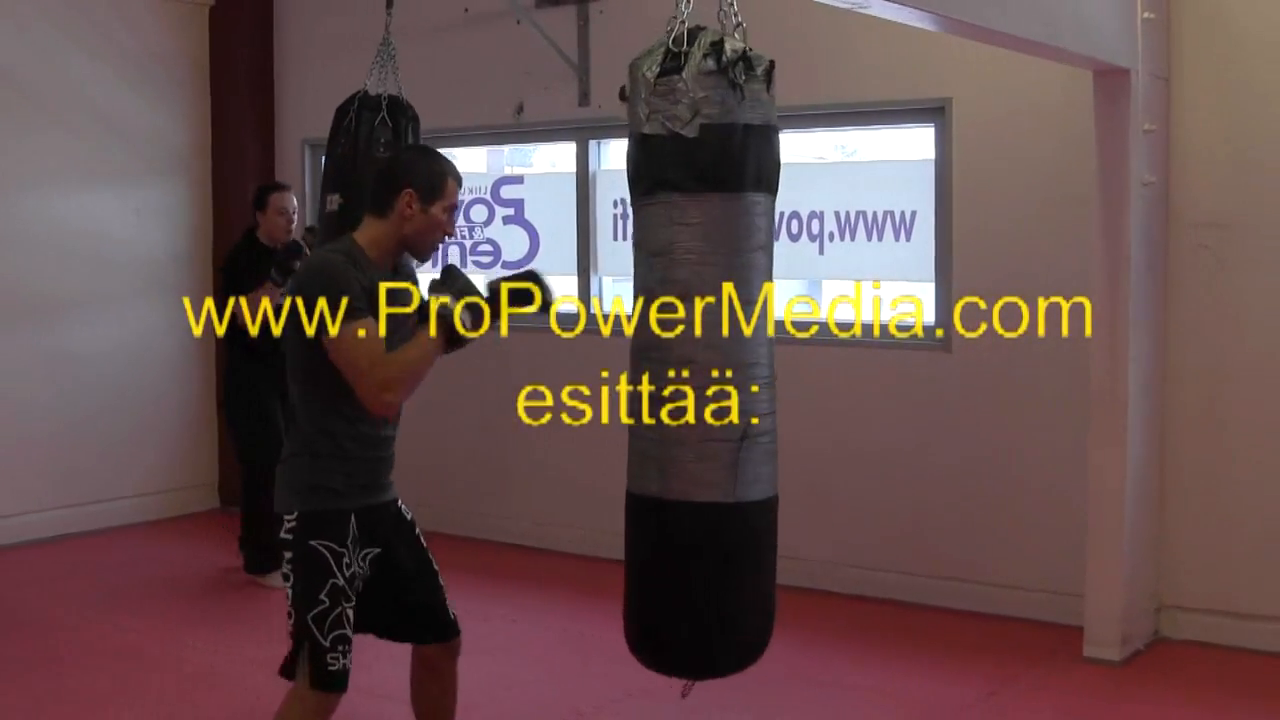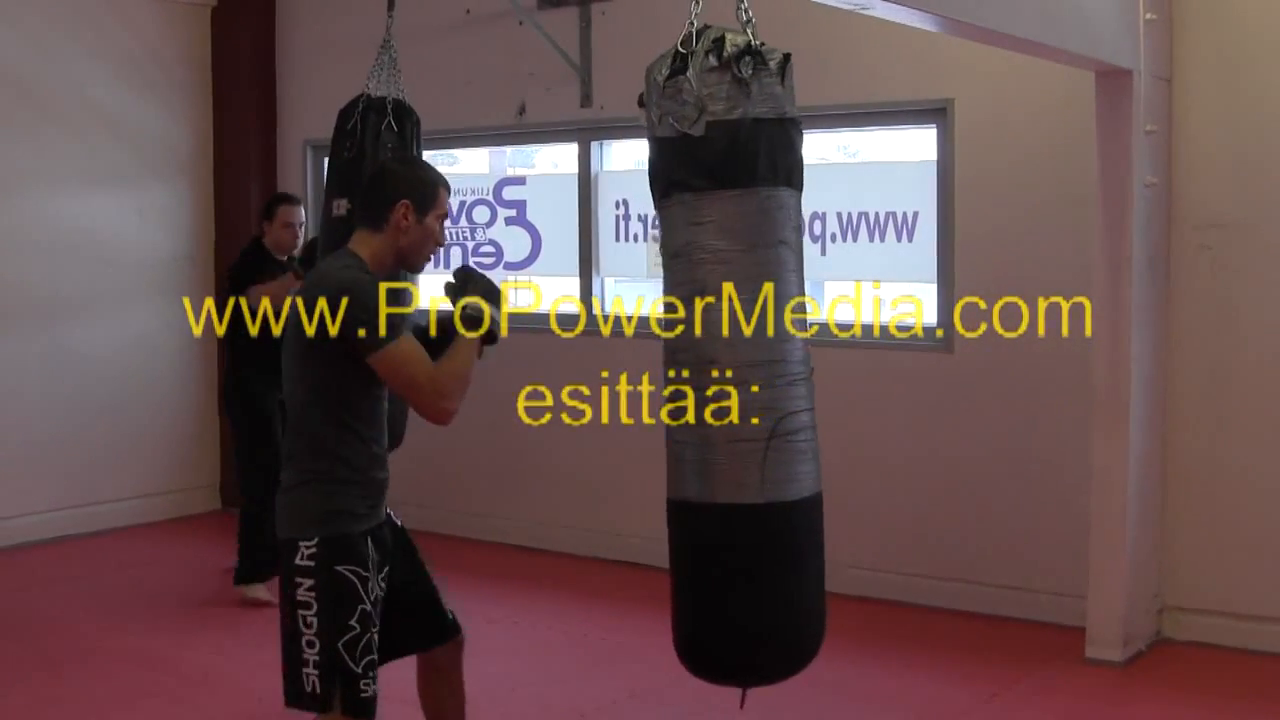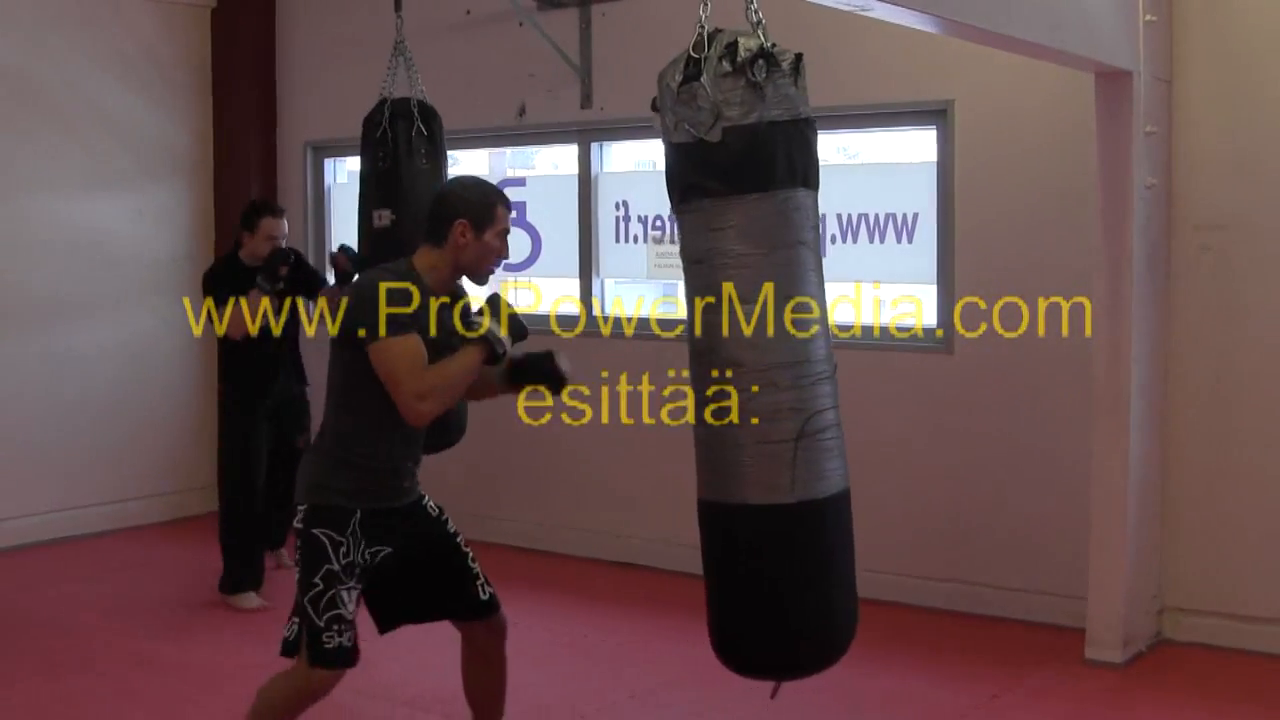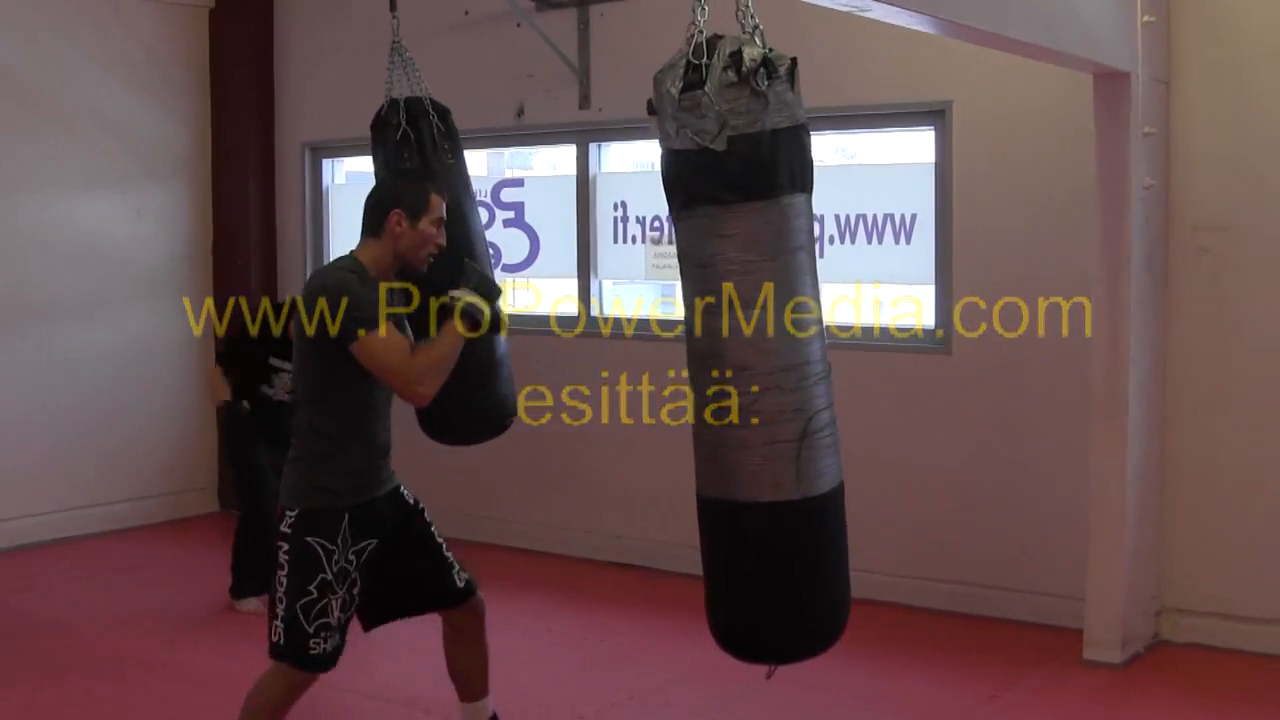
dt=0.4s
person 1, frame 1
left shoulder: (391, 271)
right shoulder: (331, 276)
right elbow: (381, 392)
left wrist: (500, 300)
right wrist: (444, 318)
left hip: (374, 499)
right hip: (322, 506)
left knee: (440, 641)
person 1, frame 2
left shoulder: (356, 281)
right shoulder: (350, 289)
right elbow: (440, 401)
left wrist: (444, 337)
left hip: (368, 516)
right hip: (329, 528)
left knee: (443, 645)
person 1, frame 3
left shoulder: (450, 298)
right shoulder: (383, 294)
left elbow: (463, 388)
right elbow: (418, 402)
left wrist: (518, 372)
right wrist: (487, 339)
left hip: (403, 501)
right hip: (338, 504)
left knee: (487, 625)
right knee: (319, 670)
person 1, frame 4
left shoulder: (387, 285)
right shoulder: (340, 287)
left elbow: (410, 359)
right elbow: (417, 384)
left wrist: (459, 310)
right wrist: (464, 311)
left hip: (380, 491)
right hip: (325, 506)
left knee: (466, 609)
right knee: (299, 665)
person 2, frame 1
left shoulder: (295, 253)
right shoulder: (241, 260)
right elbow: (249, 316)
right wrist: (284, 279)
left hip: (287, 378)
right hip: (250, 383)
right knee: (266, 467)
left ankle: (255, 543)
right ankle: (265, 562)
person 2, frame 2
left shoulder: (293, 268)
right shoulder: (248, 266)
right elbow: (261, 301)
right wrist: (303, 276)
left hip: (284, 385)
right hip: (250, 388)
right knee: (265, 476)
left ankle: (259, 560)
right ankle: (253, 575)
person 2, frame 3
left shoulder: (290, 263)
right shoulder: (221, 275)
right elbow: (237, 328)
right wrist: (265, 281)
left hip: (289, 389)
right hip: (245, 396)
left knee: (291, 473)
right knee: (244, 484)
left ankle: (269, 542)
right ankle: (238, 583)
person 2, frame 4
right shoulder: (256, 331)
right elbow: (221, 373)
right wrist: (229, 405)
left hip: (293, 429)
right hip: (250, 432)
right knee: (263, 506)
right ankle: (247, 587)
